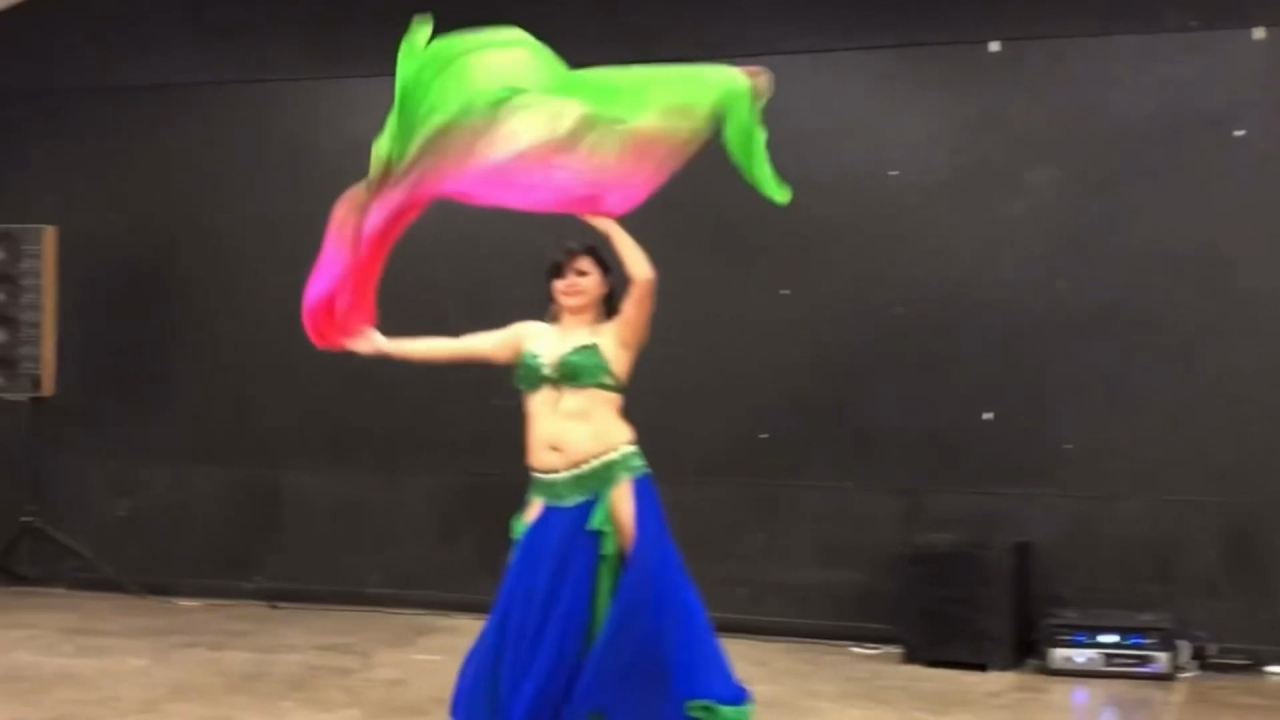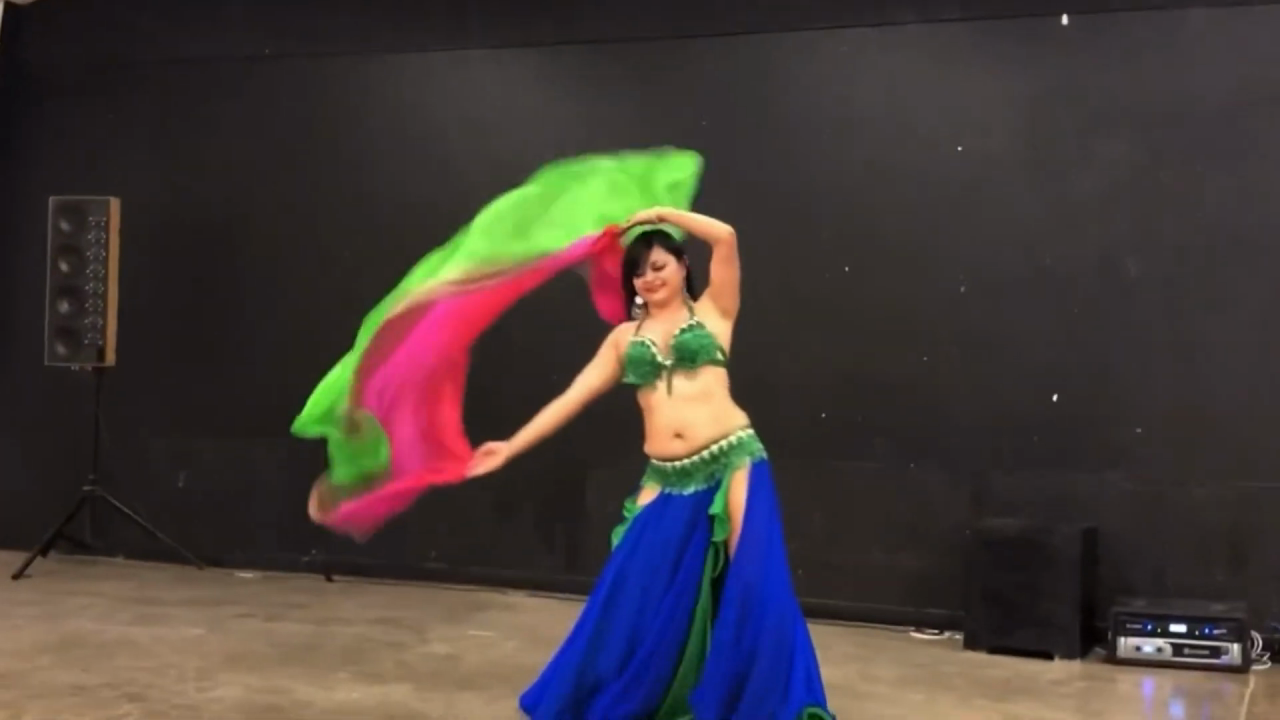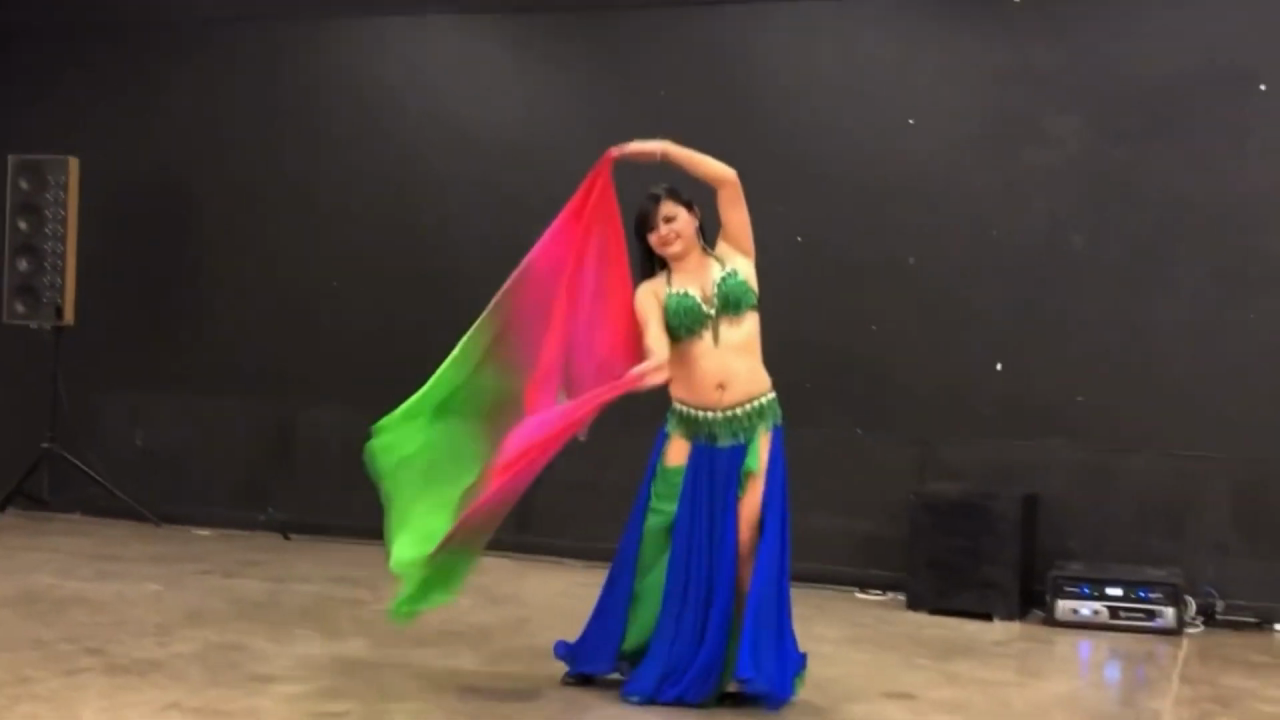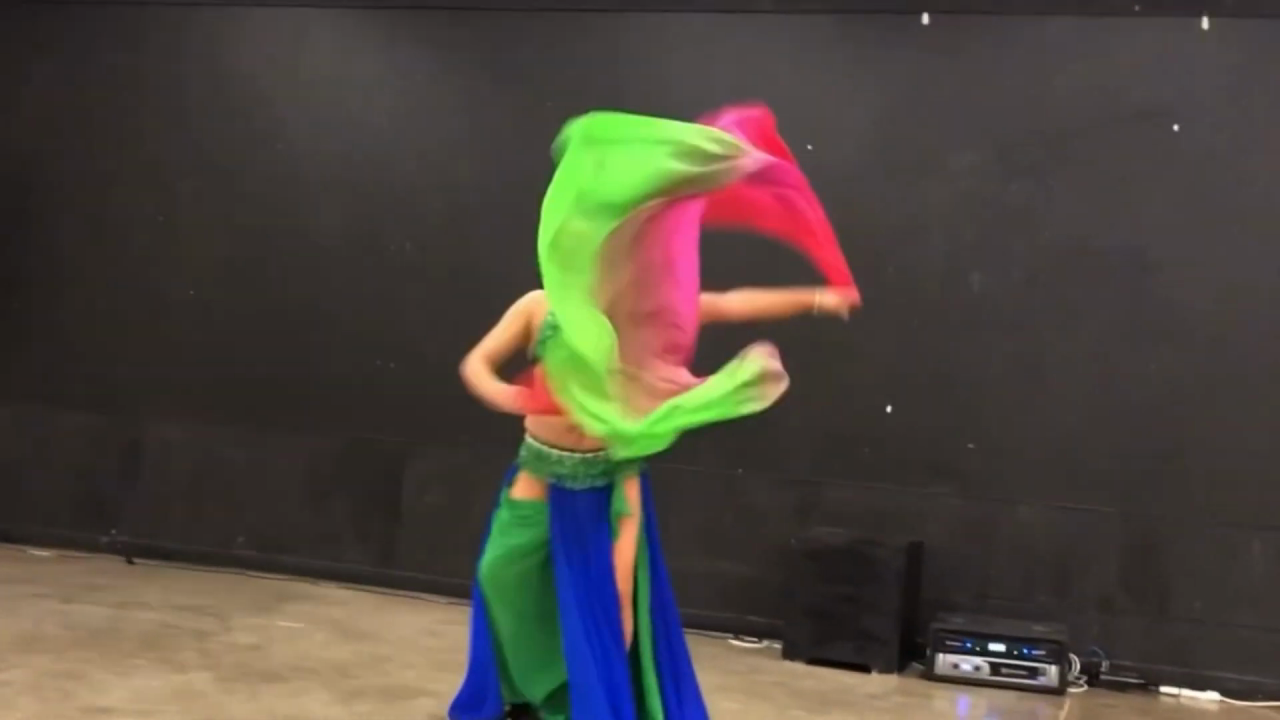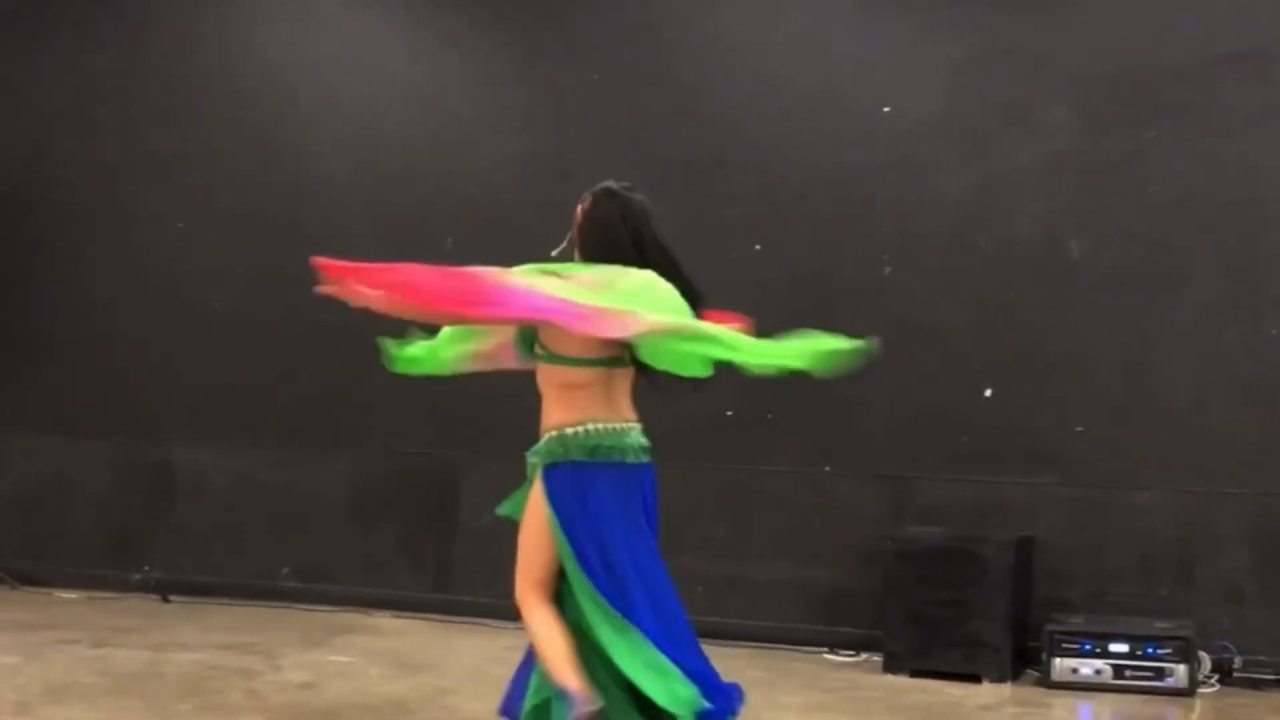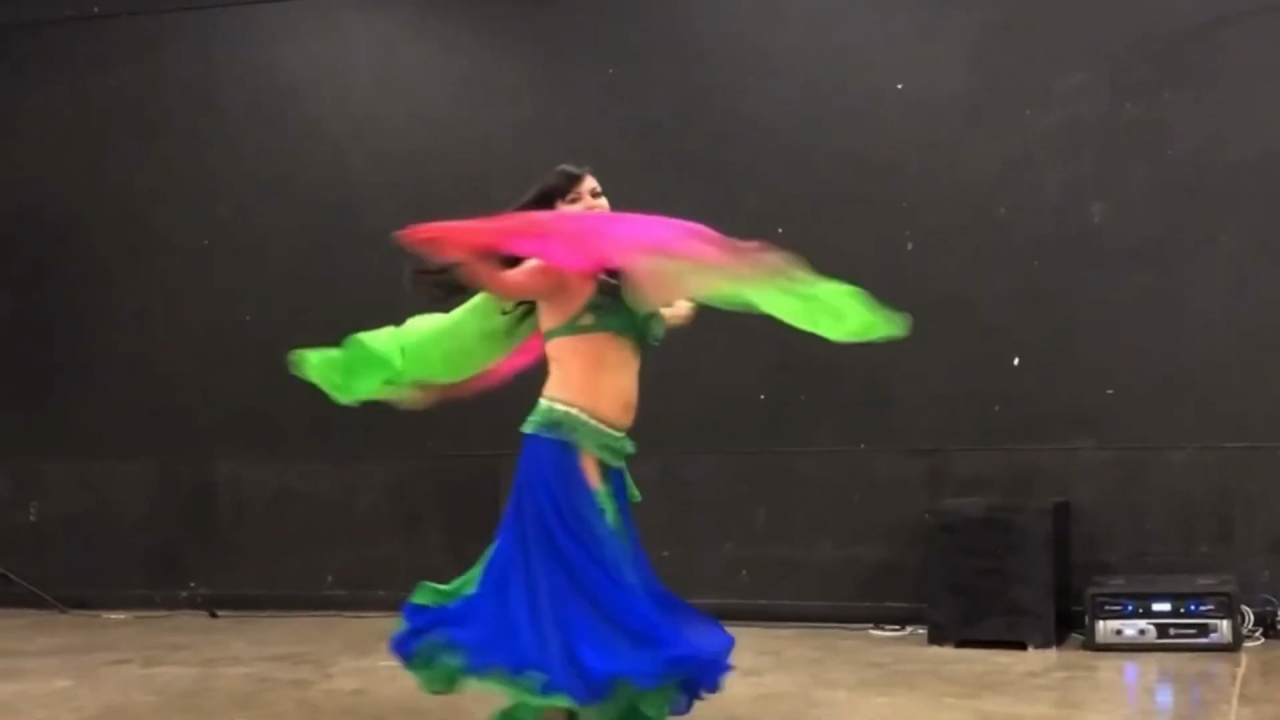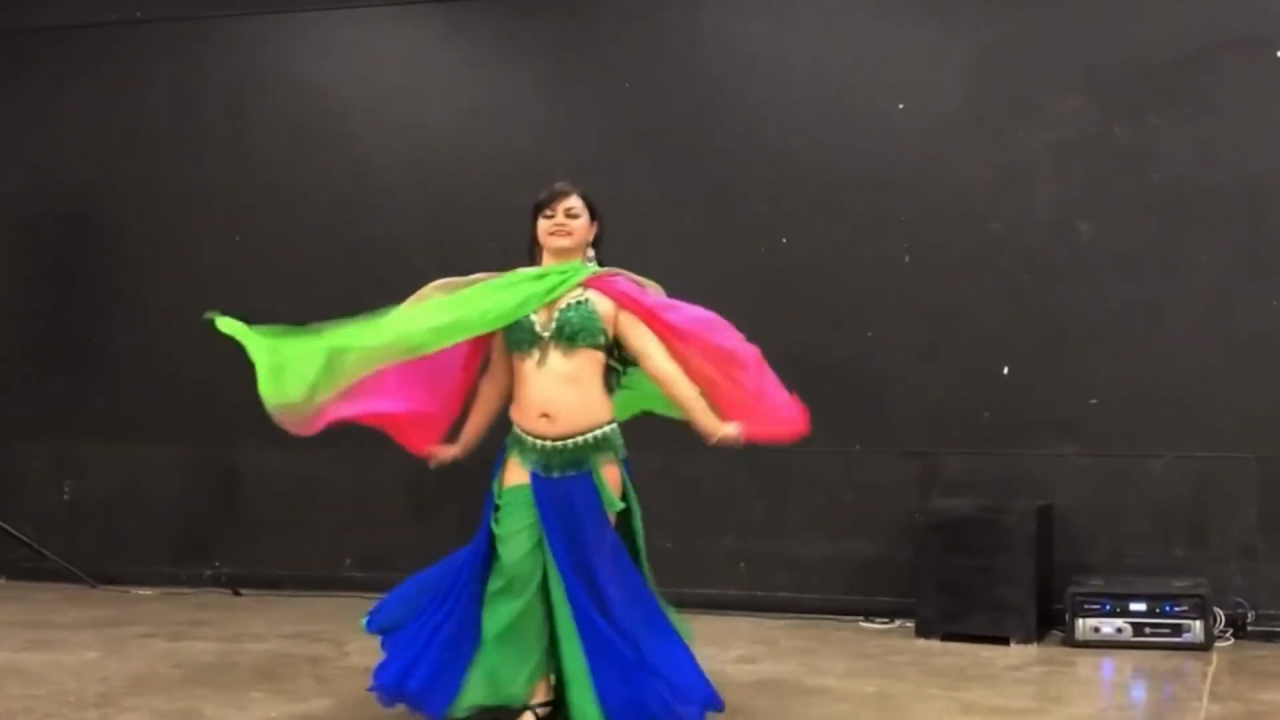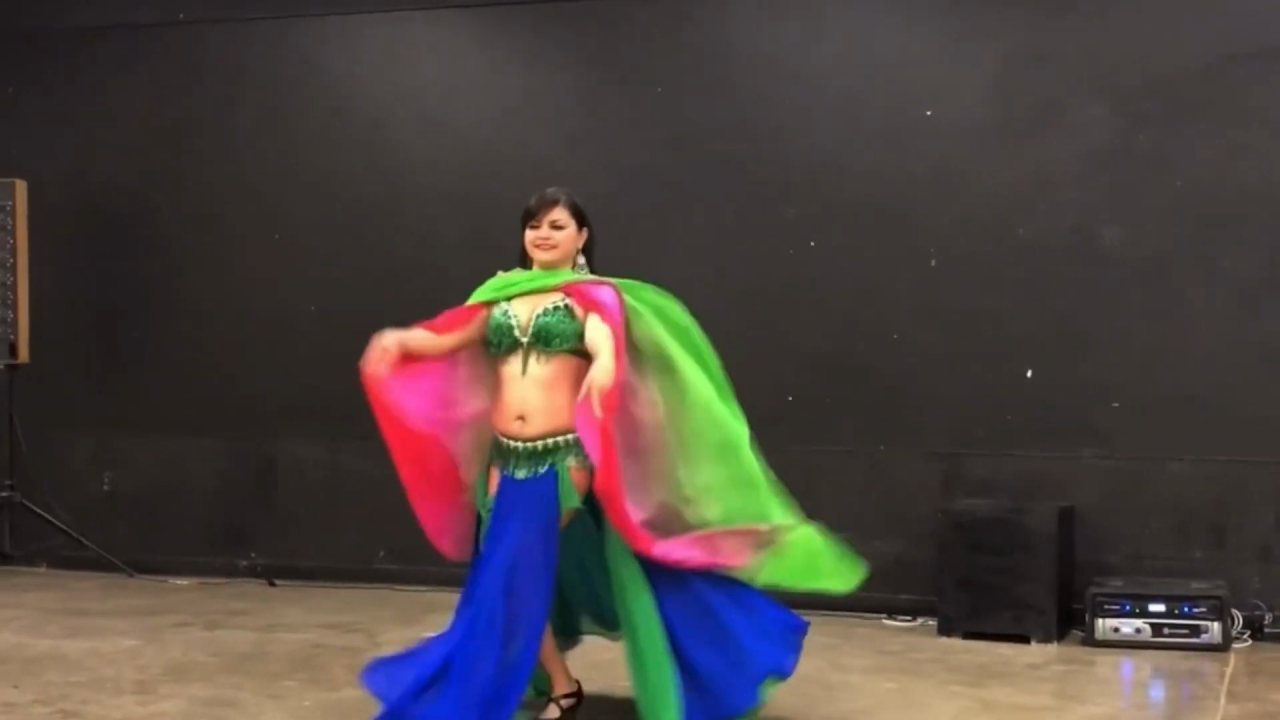
dt=0.5s
person 1, frame 1
left shoulder: (617, 337)
right shoulder: (529, 335)
left elbow: (645, 279)
right elbow: (457, 346)
left wrist: (607, 226)
right wrist: (386, 345)
left hip: (613, 476)
right hip: (551, 490)
left knee: (649, 587)
right knee: (533, 599)
person 1, frame 2
left shoulder: (712, 312)
right shoulder: (625, 336)
left elbow: (725, 237)
right elbow: (573, 396)
left wrist: (662, 215)
right wrist: (512, 446)
left hip: (732, 460)
right hip: (665, 477)
left knee: (751, 580)
right knee: (630, 584)
person 1, frame 3
left shoulder: (736, 256)
right shoulder: (652, 291)
left elbow: (728, 181)
right elbow: (656, 347)
left wrist: (664, 150)
right wrist: (655, 365)
left hip: (755, 420)
right hip: (691, 427)
left knee: (748, 540)
right knee: (669, 538)
left ankle: (747, 663)
person 1, frame 4
right shoulder: (537, 306)
left elbow: (727, 306)
right elbow: (477, 363)
left wrist: (817, 298)
right wrist: (501, 391)
left hip: (613, 469)
right hip: (544, 463)
left knee: (617, 589)
right knee: (507, 573)
person 1, frame 5
left shoulder: (544, 289)
right shoulder: (644, 292)
left elbow: (460, 297)
left hip: (571, 460)
right hip: (628, 455)
left knee: (533, 593)
right knee: (621, 595)
person 1, frame 6
left shoulder: (616, 276)
right shoulder: (560, 267)
left elbow: (655, 316)
right elbow: (506, 287)
left wrist: (671, 312)
right wrist: (482, 266)
left hip: (603, 445)
right hip: (567, 439)
left knee: (605, 573)
right knee: (588, 572)
person 1, frame 7
left shoulder: (610, 293)
right shoulder: (509, 294)
left elbow: (657, 361)
right elbow: (495, 380)
left wrist: (711, 421)
right wrist: (460, 443)
left hip: (594, 453)
right hip: (526, 455)
left knee: (592, 575)
right knee: (517, 569)
person 1, frame 8
left shoulder: (595, 295)
right shoulder: (502, 295)
left elbow: (603, 335)
right elbow: (445, 337)
left wrist: (603, 364)
right wrist: (397, 342)
left hip: (563, 454)
right hip: (504, 457)
left knee: (514, 576)
right knee: (502, 576)
